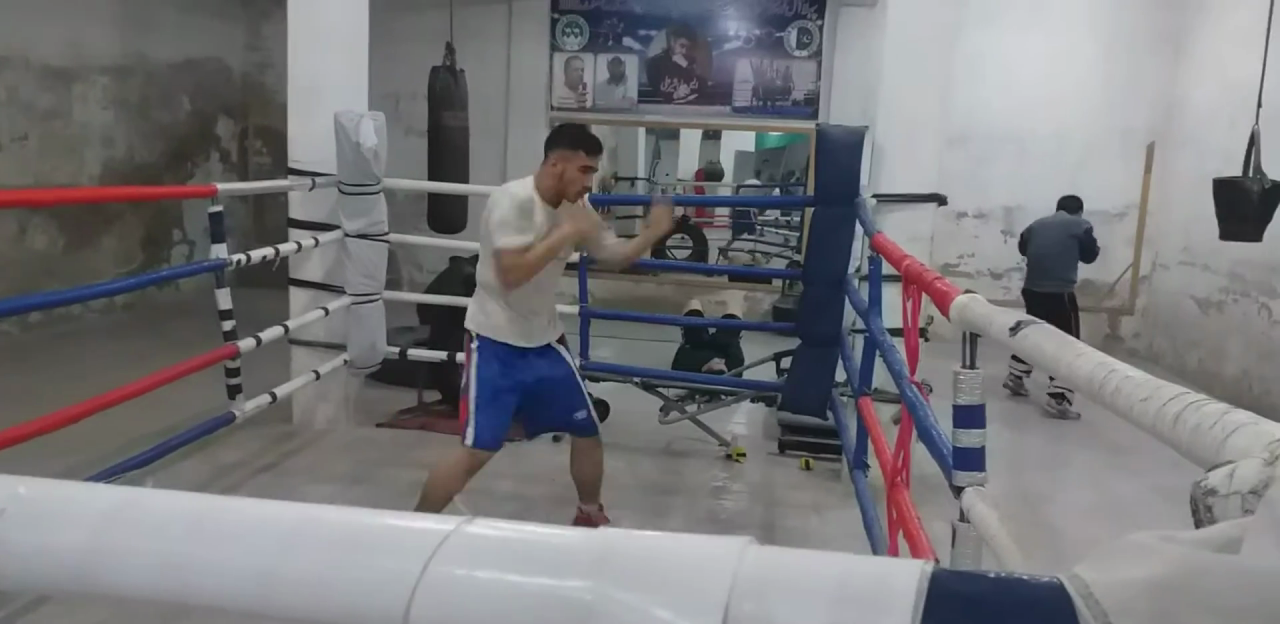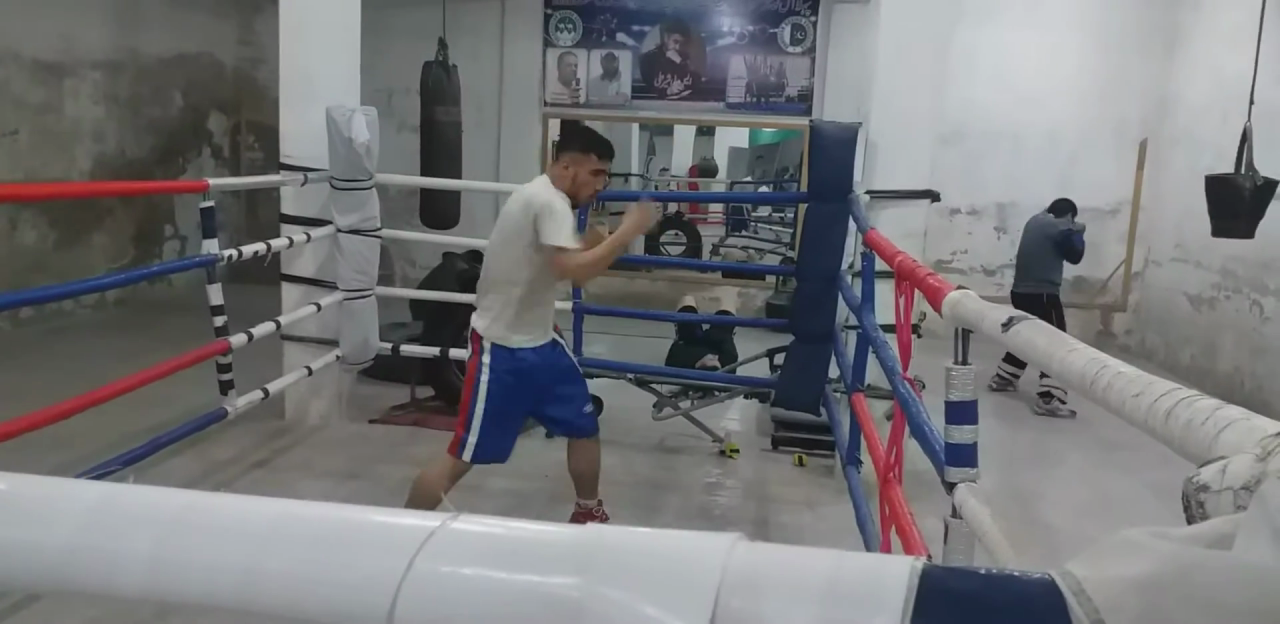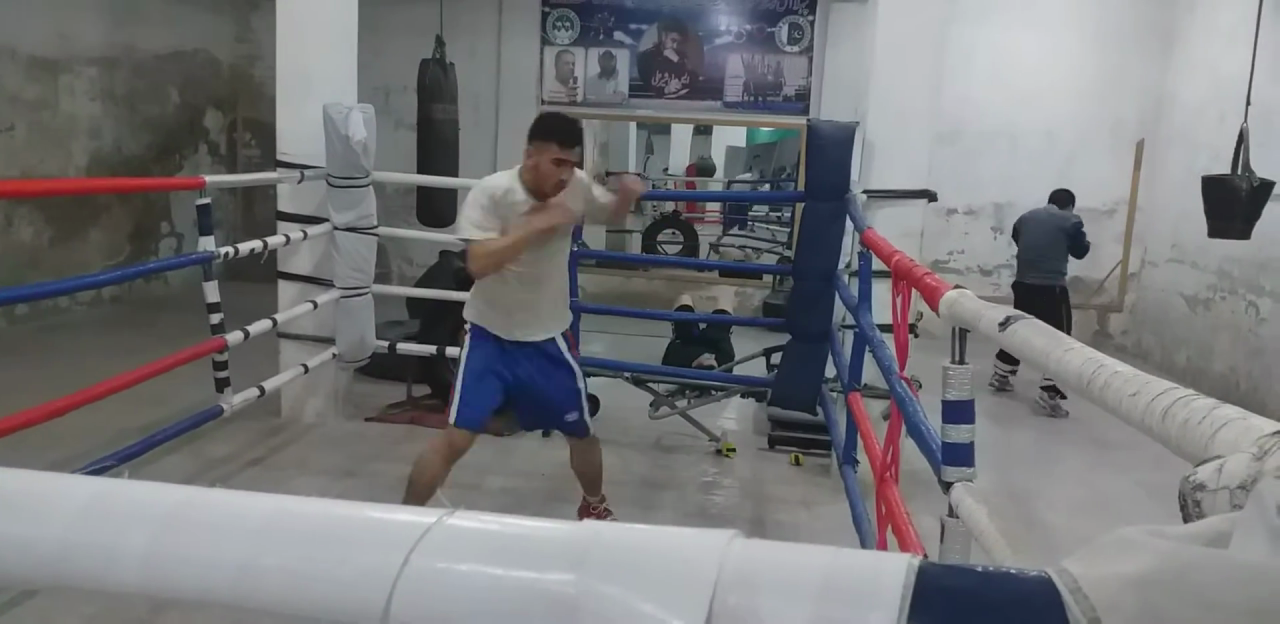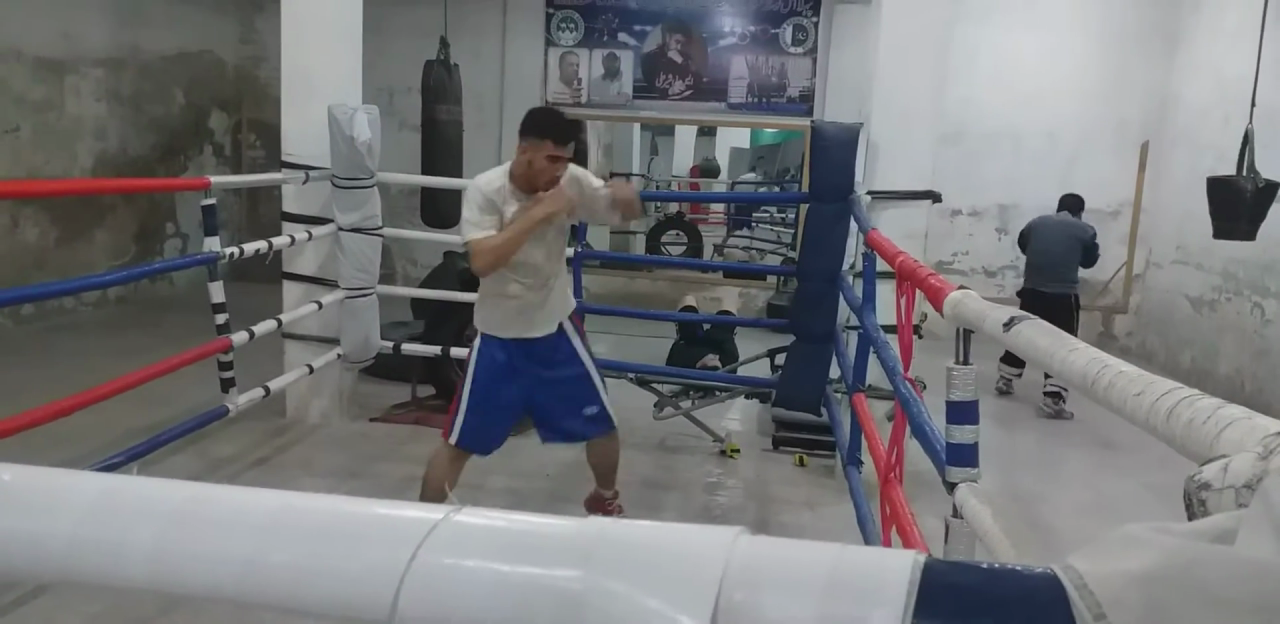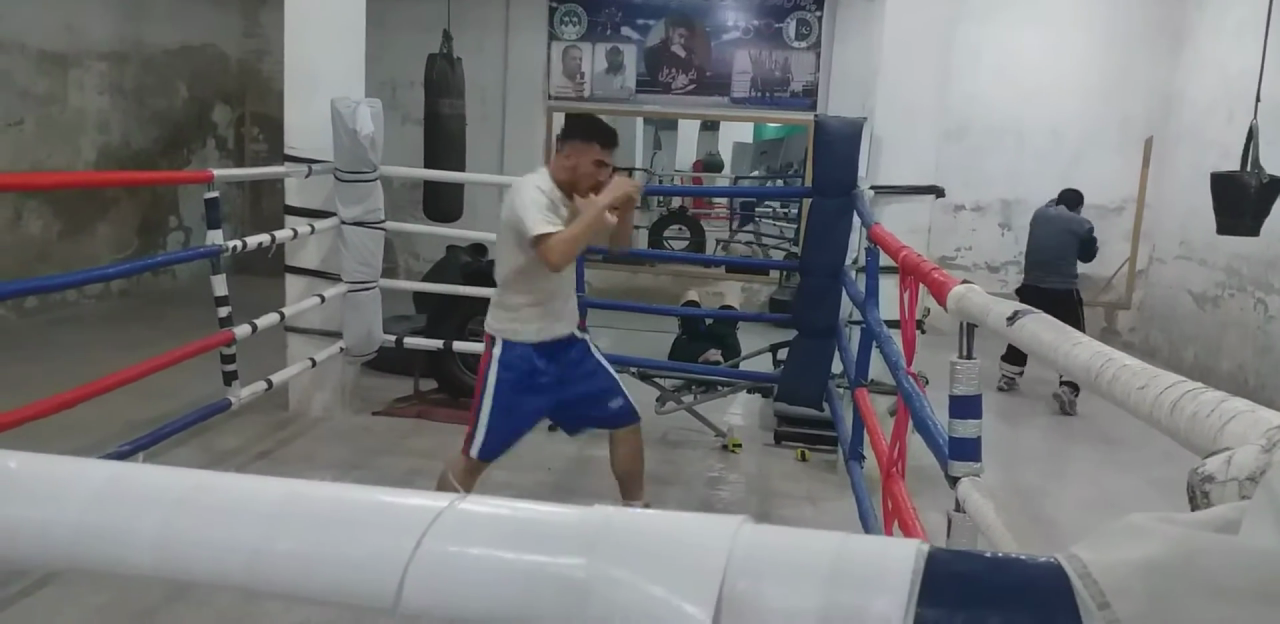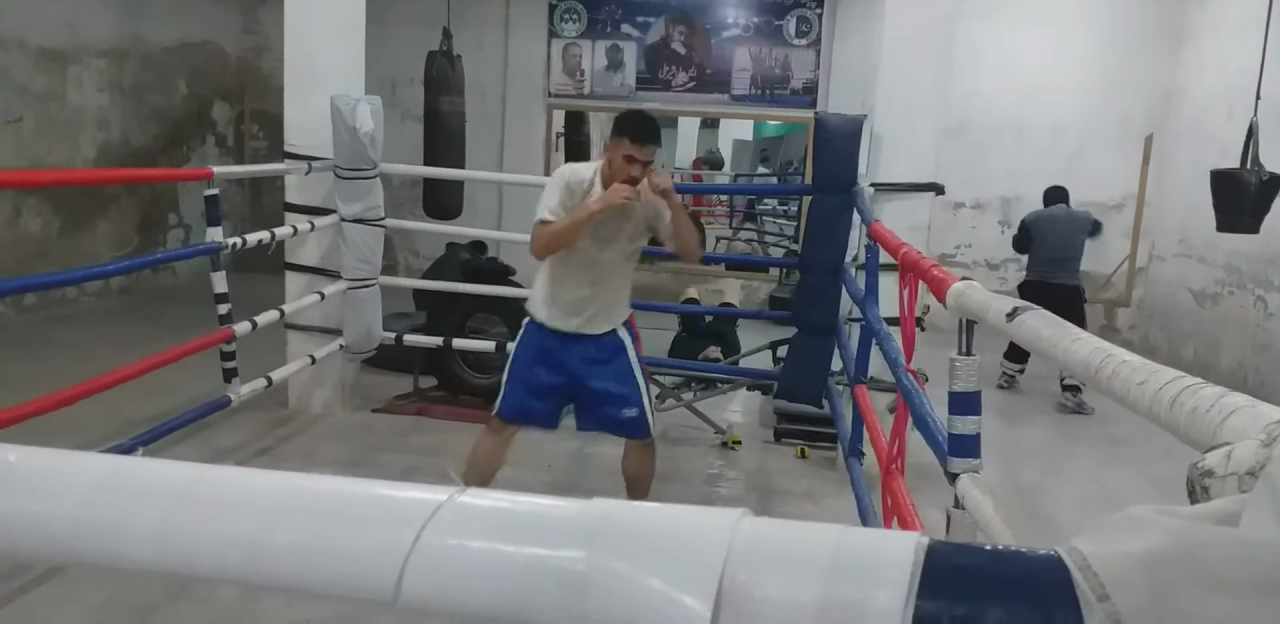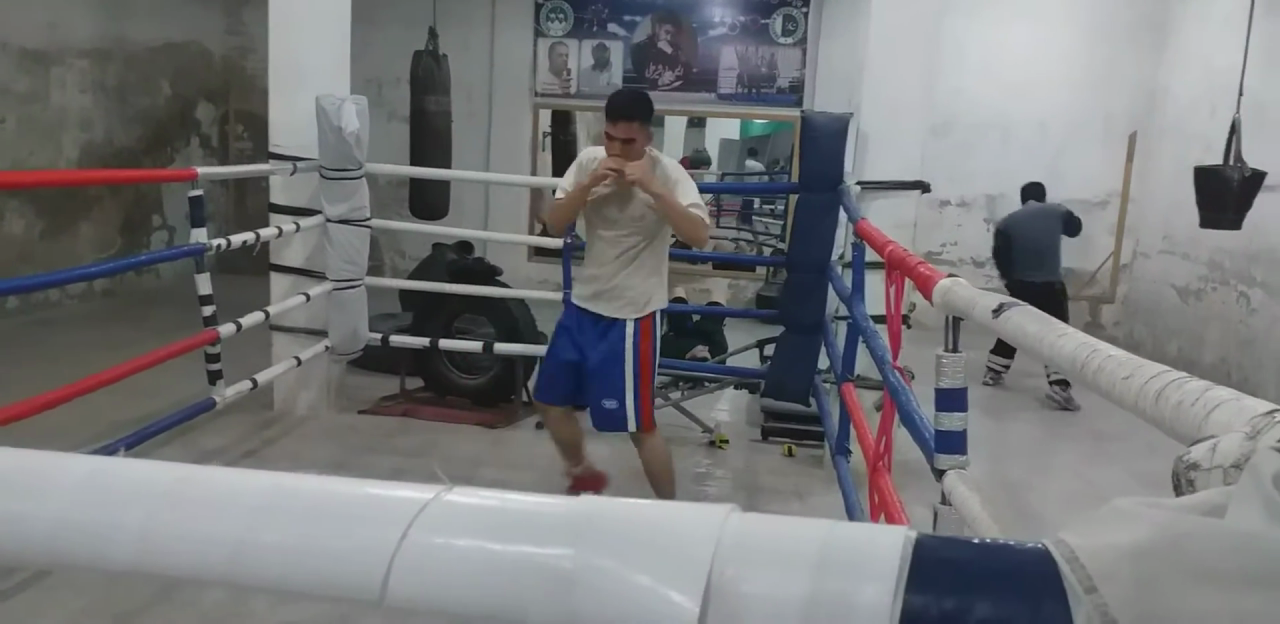
dt=0.2s
person 1, frame 1
left shoulder: (574, 208)
right shoulder: (512, 200)
left elbow: (616, 255)
right elbow: (512, 274)
left wrist: (652, 234)
right wrist: (564, 236)
left hip: (544, 341)
right hip: (494, 342)
left knee: (587, 432)
right knee: (475, 452)
left ankle: (590, 516)
person 1, frame 2
left shoulder: (556, 201)
right shoulder: (546, 201)
right elbow: (574, 270)
left wrist: (613, 236)
right wrist: (630, 227)
left hip: (539, 340)
right hip: (501, 345)
left knee: (586, 430)
right knee: (463, 457)
left ankle: (588, 513)
person 1, frame 3
left shoulder: (575, 185)
right shoulder: (489, 192)
left elbow: (610, 210)
right elbow: (479, 265)
left wrist: (626, 196)
right wrist: (537, 224)
left hip: (548, 334)
right hip: (491, 334)
left knee: (581, 431)
right knee: (456, 439)
left ankle: (594, 508)
person 1, frame 4
left shoulder: (573, 181)
right shoulder: (484, 190)
left elbow: (628, 211)
right elbow: (481, 262)
left wrist: (624, 198)
right wrist: (535, 213)
left hip: (555, 330)
right hip: (499, 337)
left knee: (602, 428)
right knee: (458, 445)
left ankle: (605, 500)
person 1, frame 5
left shoulder: (585, 194)
right shoulder: (531, 194)
left elbow: (618, 243)
right elbow: (556, 257)
left wrist: (625, 207)
right wrist: (602, 203)
left hip: (565, 338)
right hip: (516, 343)
left knee: (626, 423)
right knee: (477, 454)
left ankle: (634, 513)
person 1, frame 6
left shoulder: (651, 198)
right shoulder: (570, 178)
left elbow: (691, 252)
right elbow: (540, 246)
left wrist: (673, 204)
right wrist: (597, 206)
left hip: (609, 329)
right hip: (549, 325)
left knee: (640, 433)
right knee: (502, 425)
person 1, frame 7
left shoulder: (667, 173)
right shoulder: (589, 161)
left elbow: (699, 236)
right elbow: (554, 225)
left wrist: (652, 188)
right wrist: (588, 185)
left hip: (633, 314)
right hip: (583, 305)
left knee: (638, 424)
right knee: (551, 403)
right ankle: (582, 475)
person 2, frame 1
left shoulder: (1038, 224)
right shoulder: (1081, 226)
left elbow: (1023, 248)
right elbow: (1089, 255)
left hip: (1032, 290)
right hip: (1059, 294)
left ankle: (1015, 378)
right ankle: (1058, 400)
person 2, frame 2
left shoulder: (1035, 221)
right shoulder: (1062, 228)
right elbow: (1074, 255)
right wrist: (1077, 233)
left hip: (1020, 292)
right hip: (1043, 295)
left ankle: (1002, 378)
right ankle: (1048, 399)
person 2, frame 3
left shoulder: (1028, 216)
right shoulder: (1070, 221)
left elbow: (1017, 237)
right elbow: (1080, 251)
left hip: (1023, 284)
right hip: (1051, 287)
left ankle: (1000, 376)
right ankle: (1050, 394)
person 2, frame 4
left shoulder: (1037, 223)
right shoulder: (1085, 230)
left elbow: (1023, 245)
right elbow: (1089, 261)
left hip: (1032, 291)
right hip: (1063, 296)
left ankle: (1005, 380)
right ankle: (1053, 399)
person 2, frame 5
left shoulder: (1040, 214)
right shoulder: (1081, 225)
right elbow: (1087, 255)
left hip: (1031, 287)
right hip: (1064, 291)
left ankle: (1007, 378)
right ankle: (1067, 389)
person 2, frame 6
left shoulder: (1033, 218)
right shoulder: (1084, 218)
left elbow: (1019, 246)
right elbow: (1096, 229)
left hip: (1035, 284)
right hip: (1068, 288)
left ankle: (1008, 375)
right ankle: (1072, 392)
person 2, frame 7
left shoulder: (1007, 223)
right shoulder: (1058, 212)
left elbow: (1001, 255)
right elbow: (1076, 229)
left wrist: (1006, 275)
left hip: (1019, 285)
right hip: (1051, 285)
left ankle: (993, 372)
right ankle: (1060, 386)
